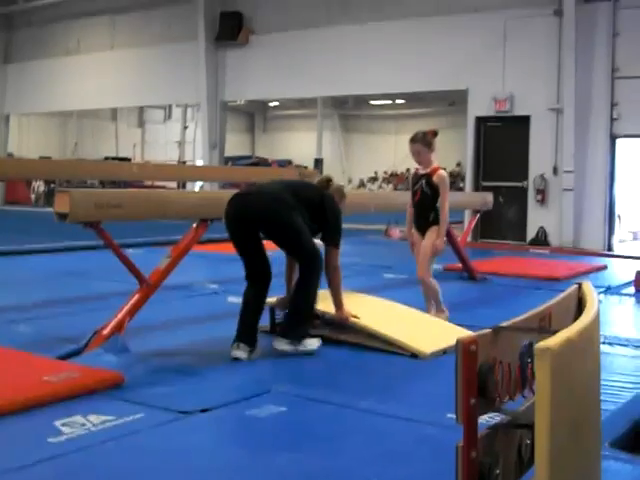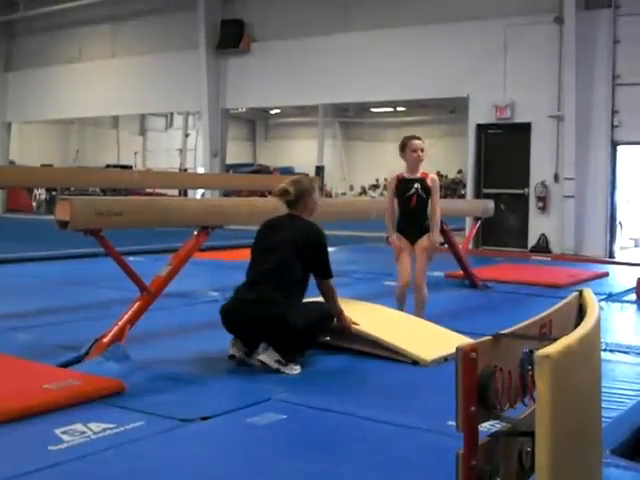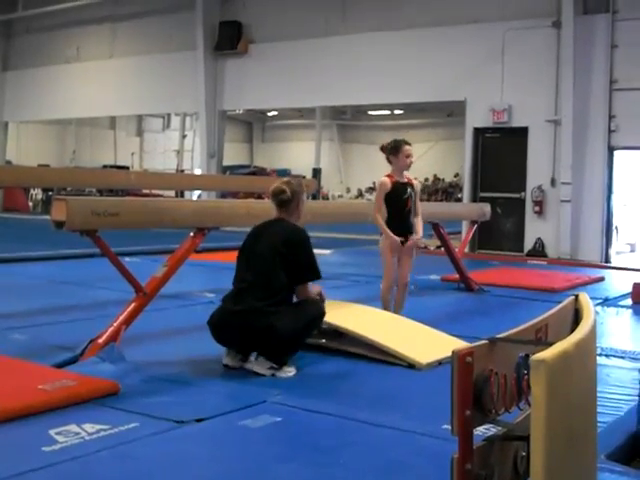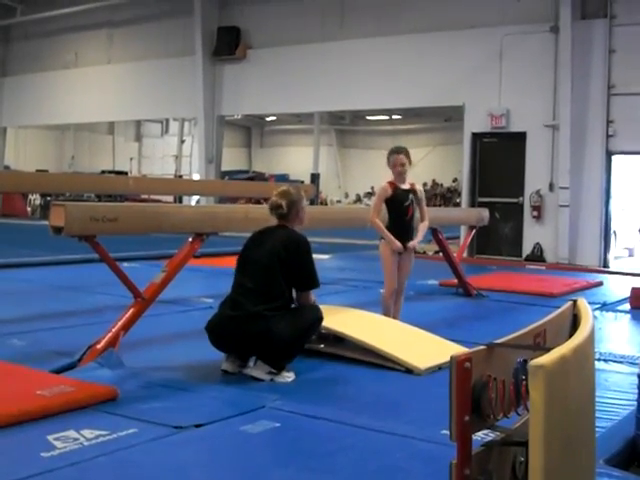
dt=0.7s
person 1, frame 1
right shoulder: (330, 205)
left elbow: (292, 256)
right elbow: (332, 265)
left wrist: (290, 295)
right wrist: (339, 308)
right hip: (271, 208)
left knee: (258, 276)
right knee: (312, 264)
left ankle: (242, 344)
right ankle: (291, 336)
person 1, frame 2
left shoulder: (267, 226)
right shoulder: (313, 232)
right elbow: (325, 285)
right wrist: (340, 316)
right hip: (271, 318)
right knee: (325, 314)
left ankle: (243, 344)
right ankle: (279, 354)
person 1, frame 3
left shoulder: (257, 231)
right shoulder: (297, 235)
right elbow: (302, 293)
right wrist: (315, 291)
right hip: (260, 327)
right knee: (315, 309)
left ankle: (238, 353)
right ankle: (269, 360)
person 1, frame 4
left shoulder: (257, 236)
right shoulder: (297, 241)
right elbow: (305, 300)
right wrist: (310, 302)
right hip: (259, 332)
right knee: (313, 314)
left ankle: (237, 357)
right ankle: (268, 365)
person 2, frame 1
left shoulder: (440, 175)
right shoulder: (414, 174)
left elbow: (444, 207)
left wrist: (441, 237)
right wrist: (409, 231)
left hip: (433, 227)
right hip: (418, 228)
left knee: (423, 274)
right knee: (424, 275)
left ankle: (442, 310)
right ankle: (431, 311)
person 2, frame 2
left shoulder: (431, 179)
right shoulder: (395, 181)
left elbow: (435, 211)
right elbow: (390, 212)
left wrist: (434, 238)
right wrist: (392, 238)
left hip: (423, 234)
right hip: (402, 234)
left knee: (419, 282)
right knee: (404, 281)
person 2, frame 3
left shoulder: (413, 183)
right shoulder: (385, 182)
left elbow: (417, 214)
right elbow: (377, 214)
left wrist: (419, 233)
right wrist: (389, 236)
left hip: (408, 237)
right hip: (391, 237)
left knee: (404, 282)
right knee: (389, 281)
person 2, frame 4
left shoulder: (417, 190)
right shoulder: (386, 188)
left elbow: (424, 220)
right elbow: (373, 218)
left wrist: (417, 240)
right wrist: (391, 240)
left hip: (408, 244)
right hip: (389, 243)
left knee: (401, 287)
right knee: (391, 287)
